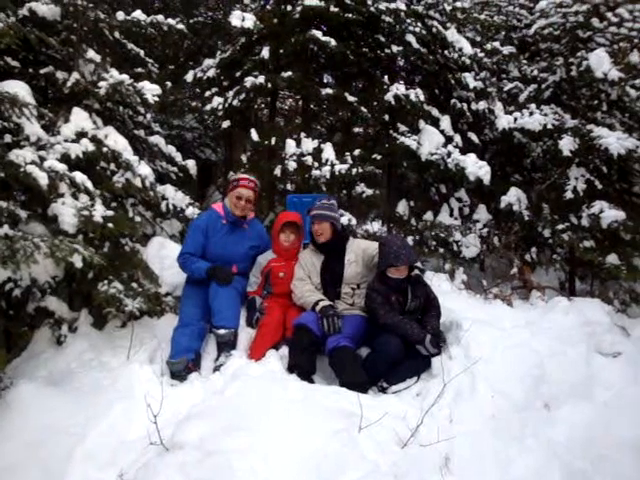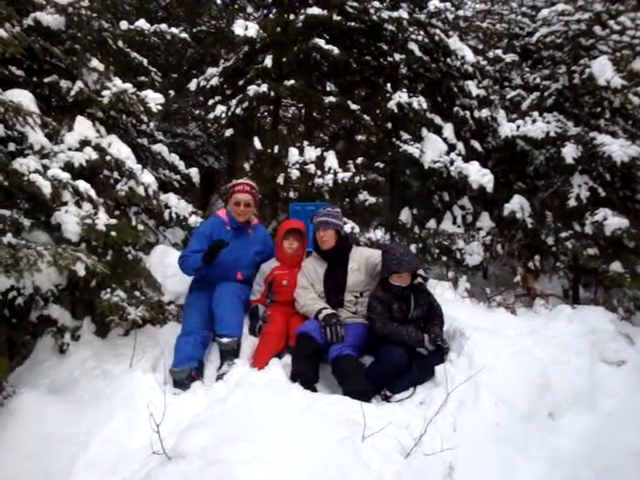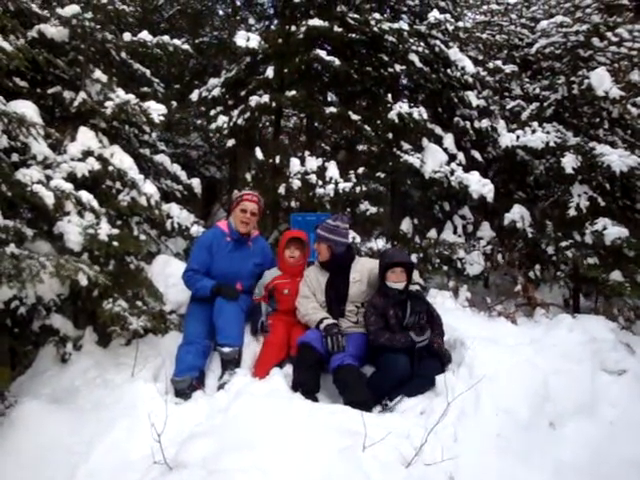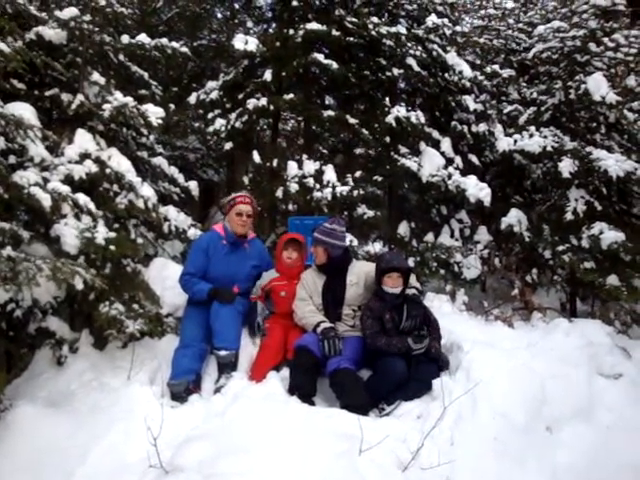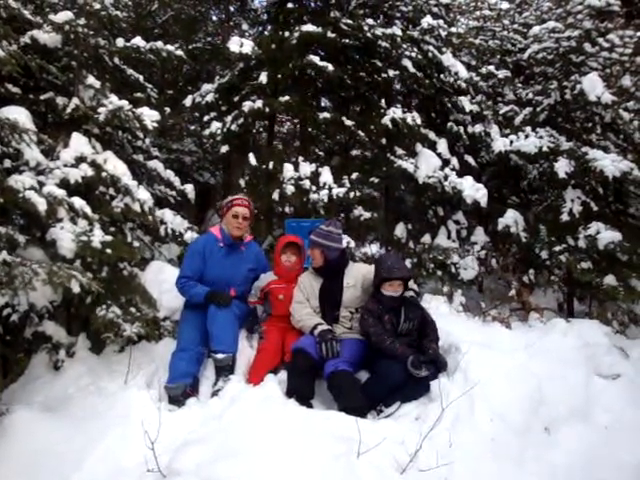
dt=1s
person 1, frame 1
left shoulder: (257, 229)
right shoulder: (206, 220)
right elbow: (186, 259)
right wrist: (211, 271)
left hip: (235, 284)
right hip: (201, 282)
left knee: (223, 287)
right knee: (191, 319)
left ankle: (226, 342)
right ankle: (182, 364)
person 1, frame 2
left shoulder: (261, 235)
right shoulder: (210, 226)
right elbow: (185, 262)
right wrist: (207, 257)
left hip: (238, 291)
right hip: (205, 288)
left knee: (227, 291)
right knee: (194, 328)
left ankle: (229, 351)
right ankle: (185, 373)
person 1, frame 3
left shoulder: (261, 246)
right shoulder: (211, 237)
right elbow: (191, 276)
right wrist: (216, 288)
left hip: (239, 301)
right hip: (206, 299)
left knee: (226, 304)
right knee: (195, 337)
left ankle: (230, 362)
right ankle: (186, 382)
person 1, frame 4
left shoulder: (257, 248)
right shoulder: (207, 241)
right elbow: (187, 279)
right wrist: (213, 291)
left hip: (236, 305)
right hip: (203, 303)
left knee: (224, 308)
right knee: (192, 341)
left ankle: (227, 366)
right ankle: (182, 385)
person 1, frame 5
left shoulder: (254, 251)
right shoulder: (203, 244)
right elbow: (184, 282)
right wrist: (209, 295)
left hip: (235, 308)
right hip: (200, 306)
left knee: (221, 312)
right knee: (189, 344)
left ankle: (224, 369)
right ankle: (180, 390)
person 2, frame 1
left shoulder: (360, 248)
right shoulder: (306, 256)
right elbow: (300, 288)
right wrist: (322, 306)
left hip: (354, 314)
right hip: (322, 315)
left knee: (337, 343)
right knee: (305, 323)
left ankle: (355, 390)
right ankle: (298, 380)
person 2, frame 2
left shoulder: (363, 256)
right shoulder: (309, 264)
right elbow: (304, 296)
right wrist: (325, 314)
left hip: (357, 321)
right hip: (325, 322)
left knee: (341, 352)
right knee: (308, 332)
left ankle: (358, 398)
right ankle: (301, 388)
person 2, frame 3
left shoulder: (366, 267)
right shoulder: (312, 273)
right elbow: (306, 305)
right wrist: (326, 324)
left hip: (357, 331)
right hip: (326, 333)
left knee: (342, 361)
right knee: (309, 341)
left ankle: (360, 408)
right ankle: (303, 397)
person 2, frame 4
left shoulder: (363, 270)
right shoulder: (309, 276)
right elbow: (303, 308)
right wrist: (323, 328)
left hip: (354, 336)
right hip: (324, 336)
left knee: (338, 365)
right knee: (306, 346)
left ankle: (356, 411)
right ankle: (300, 401)
person 2, frame 5
left shoulder: (360, 272)
right shoulder: (306, 279)
right elbow: (300, 311)
right wrist: (321, 330)
left hip: (352, 337)
right hip: (320, 338)
left knee: (336, 368)
right knee: (303, 349)
left ankle: (354, 414)
right ankle: (297, 403)
person 3, frame 1
left shoulder: (416, 280)
right shoulder: (376, 288)
left elbow: (432, 305)
right elbow: (388, 319)
left wrist: (430, 330)
right wrist: (420, 337)
left hip: (415, 332)
right hip: (386, 334)
left knee: (435, 343)
right knee: (393, 348)
left ankle: (391, 379)
person 3, frame 2
left shoulder: (419, 288)
right shoulder: (379, 296)
left elbow: (435, 314)
right elbow: (383, 327)
left wrist: (433, 335)
right wrist: (418, 339)
left hip: (419, 342)
right hip: (390, 343)
left knee: (435, 355)
right knee: (397, 357)
left ankle: (392, 388)
person 3, frame 3
left shoulder: (417, 297)
right shoulder: (376, 303)
left elbow: (435, 322)
right elbow: (376, 337)
left wrist: (436, 344)
right wrist: (409, 337)
left hip: (417, 350)
right hip: (389, 352)
left knee: (434, 366)
right knee: (400, 366)
left ankle: (390, 398)
person 3, frame 4
left shoulder: (414, 302)
right shoulder: (373, 307)
left elbow: (432, 327)
right elbow: (373, 341)
left wrist: (434, 349)
right wrist: (407, 343)
left hip: (414, 355)
right hip: (387, 356)
left knee: (430, 370)
right knee: (397, 370)
left ankle: (388, 401)
person 3, frame 5
left shoulder: (412, 303)
right shoulder: (371, 309)
left elbow: (429, 330)
right elbow: (382, 340)
left wrist: (432, 352)
right wrist: (407, 357)
left hip: (413, 355)
right hip: (384, 358)
left knee: (430, 371)
right knee: (395, 373)
left ankle: (388, 402)
person 4, frame 1
right shoulder: (265, 259)
right elbow: (254, 286)
right wrist: (253, 309)
left hip: (296, 303)
right hip: (273, 300)
left knee: (295, 319)
right knee: (273, 319)
right ankle: (256, 358)
person 4, frame 2
right shoulder: (269, 267)
right elbow: (258, 294)
right wrist: (256, 316)
left hip: (299, 311)
right hip: (277, 308)
left knee: (298, 328)
right knee: (276, 328)
right ankle: (259, 367)
person 4, frame 3
right shoulder: (272, 275)
right elbow: (259, 296)
right hip: (279, 317)
left knee: (299, 339)
right knee: (276, 339)
right ankle: (260, 376)
person 4, frame 4
right shoulder: (270, 277)
right elbow: (257, 296)
right hip: (277, 319)
left knee: (296, 343)
right knee: (273, 342)
right ankle: (257, 378)
person 4, frame 5
right shoulder: (268, 279)
right elbow: (255, 298)
right wrist: (254, 317)
left hip: (296, 325)
right hip: (274, 322)
left knee: (293, 346)
right knee: (271, 346)
right ankle: (254, 382)
